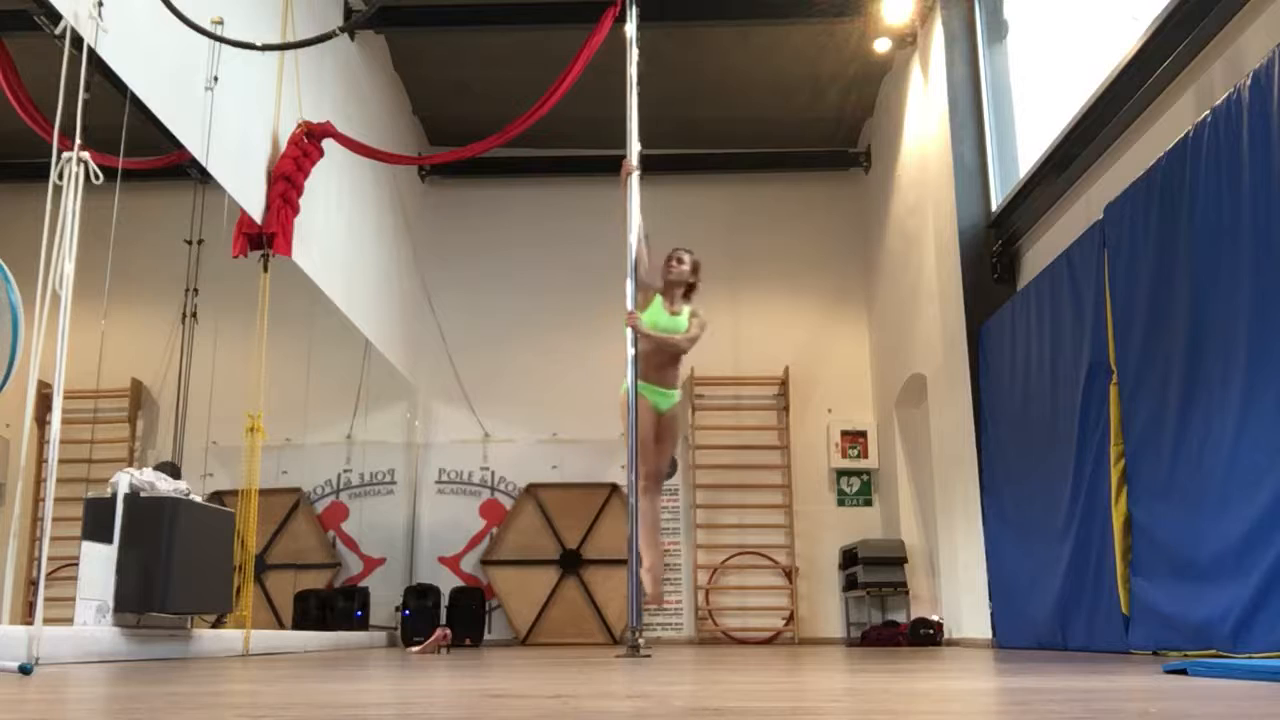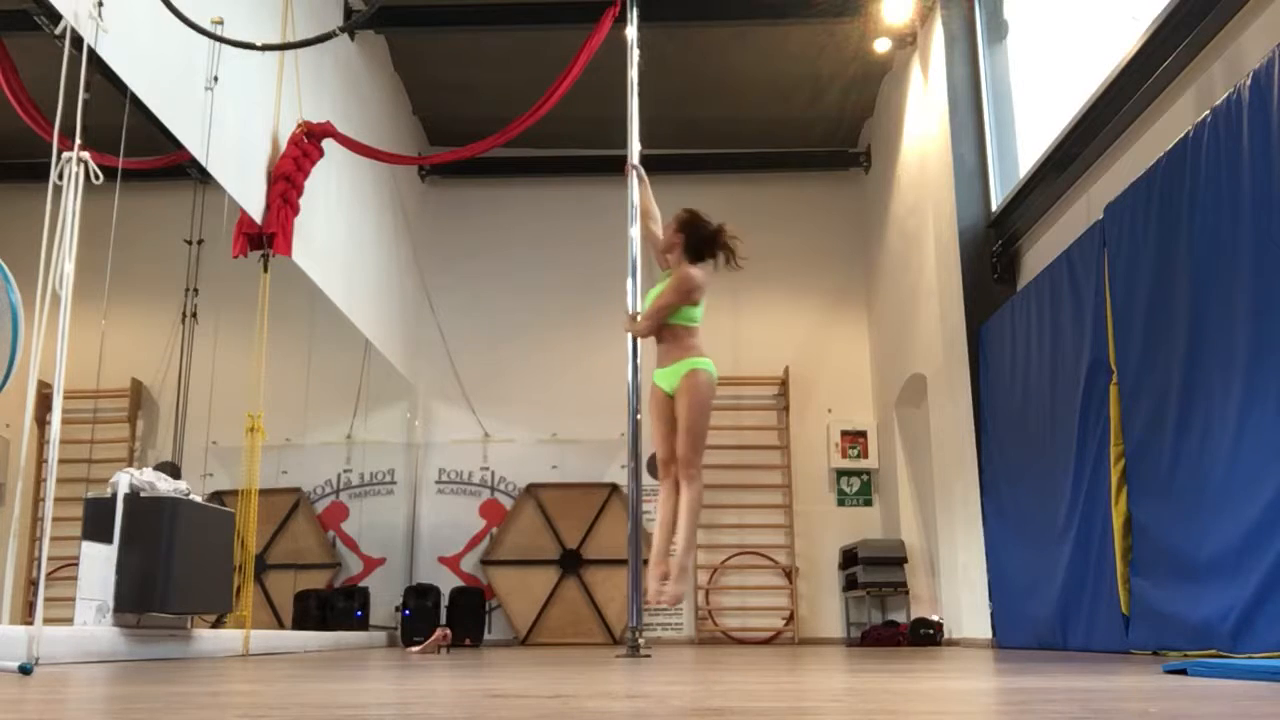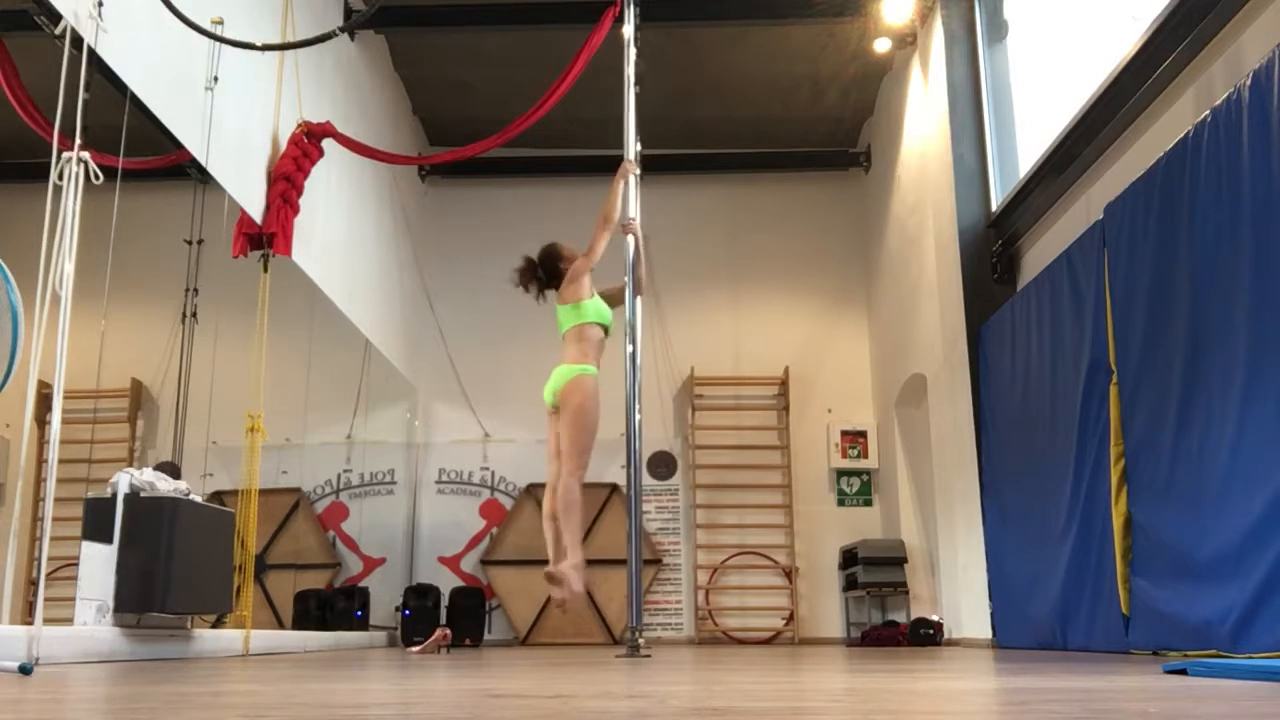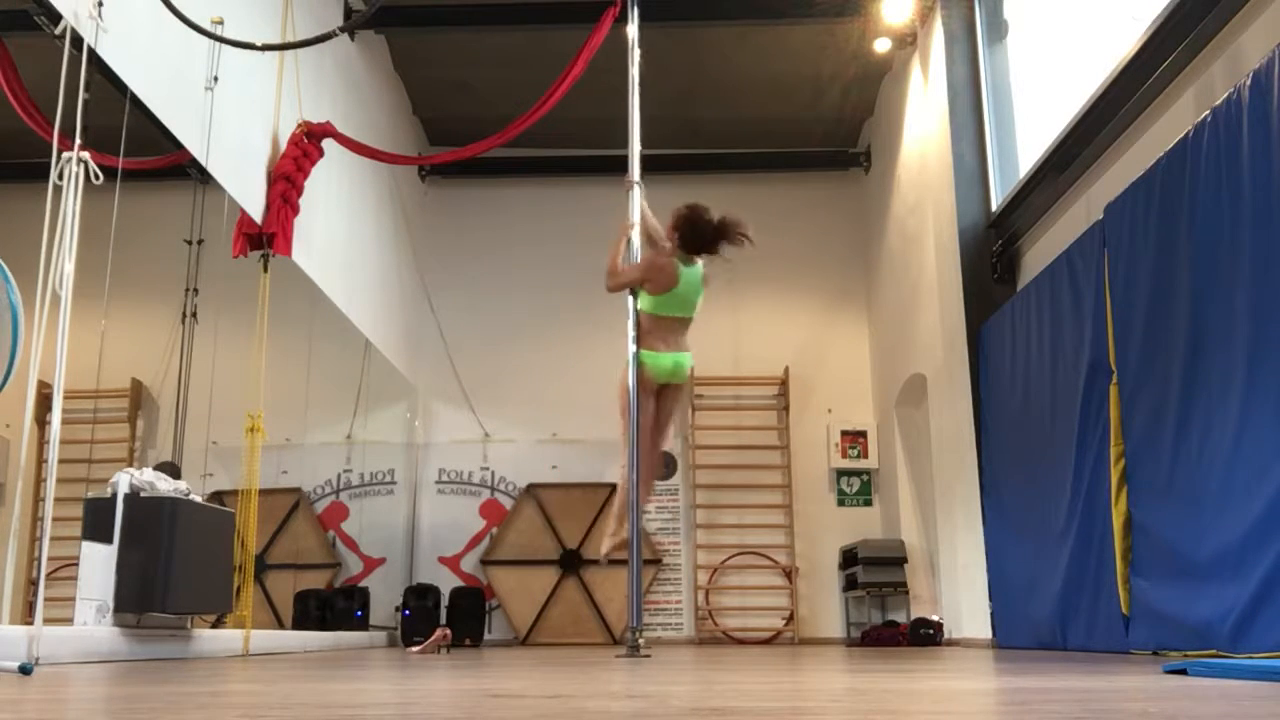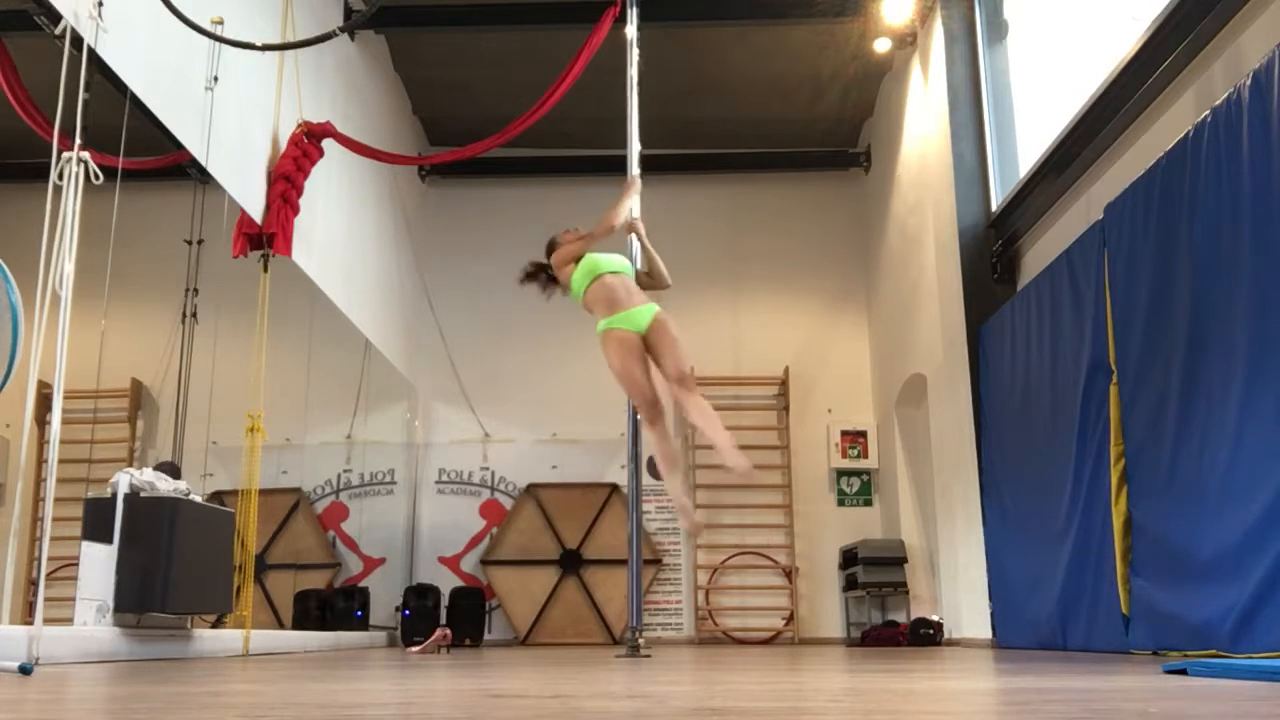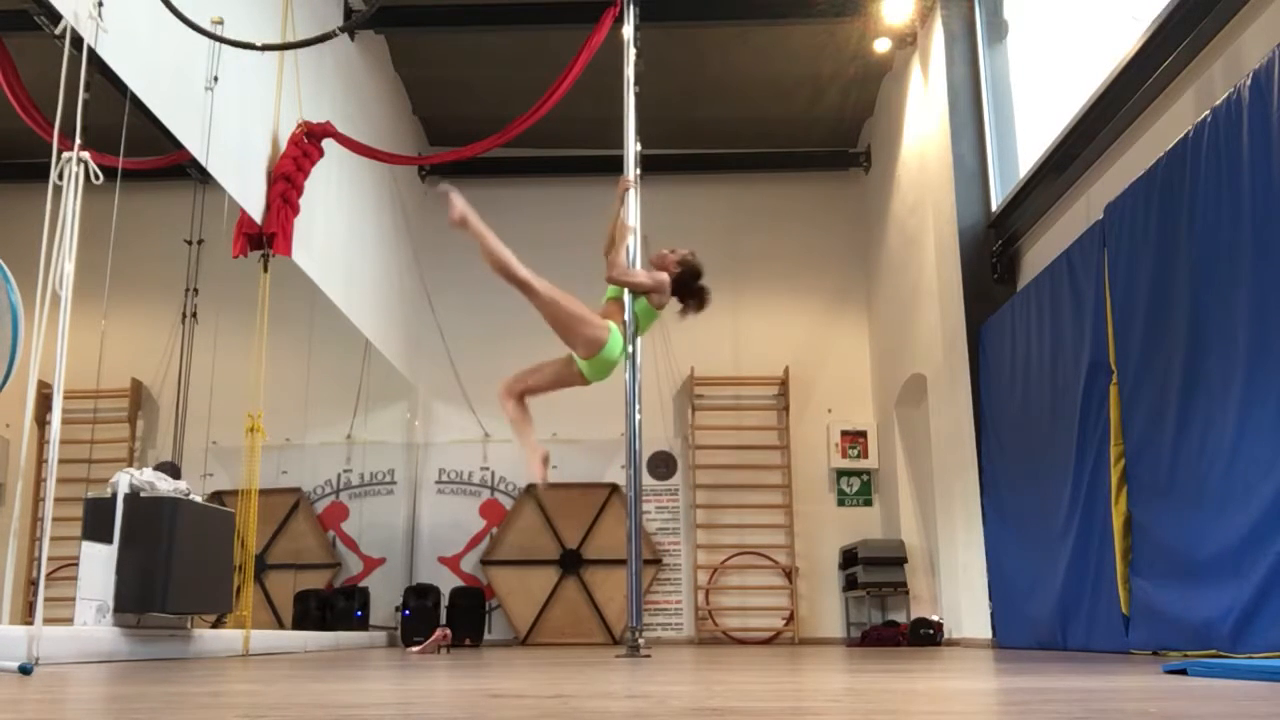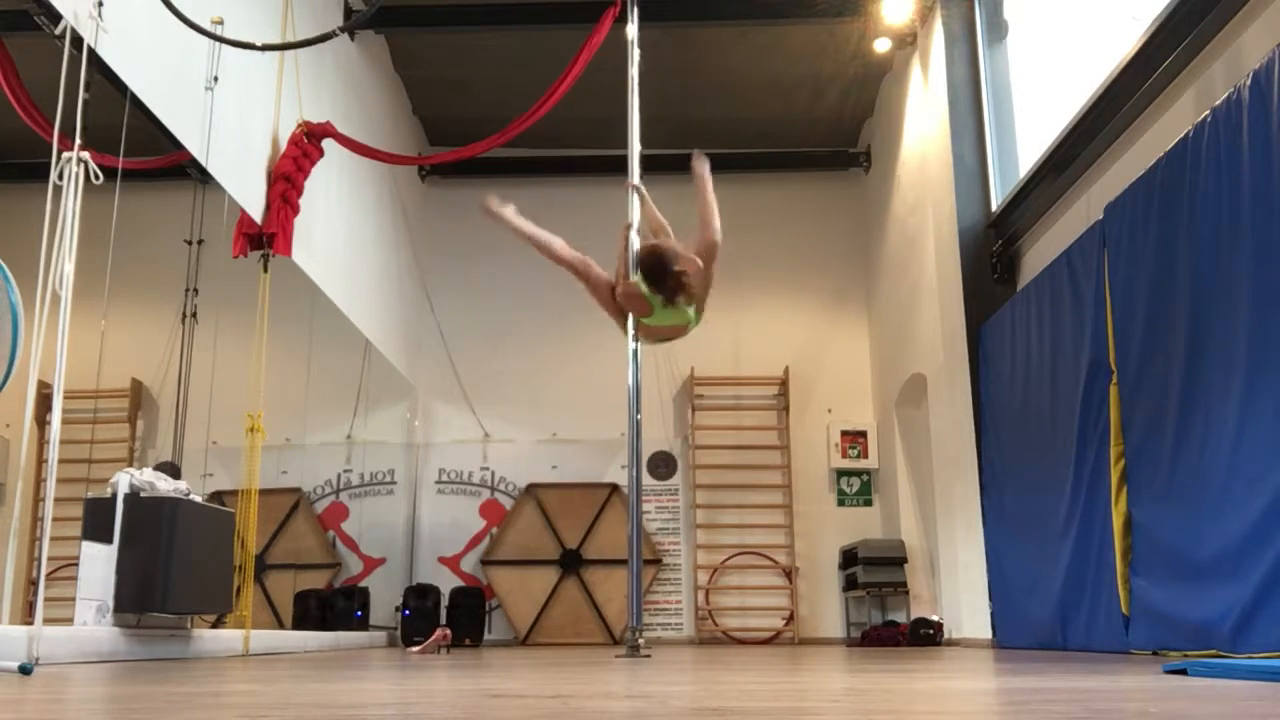
dt=0.7s
person 1, frame 1
left shoulder: (696, 317)
right shoulder: (646, 297)
left elbow: (683, 345)
right elbow: (637, 242)
left wrist: (646, 331)
right wrist: (629, 188)
left hip: (669, 399)
right hip: (640, 393)
left knee: (655, 483)
right knee: (644, 481)
left ankle: (653, 566)
right ankle: (650, 568)
person 1, frame 2
left shoulder: (687, 275)
right shoulder: (674, 270)
left elbow: (649, 326)
right elbow: (650, 227)
left wrist: (633, 326)
right wrist: (642, 183)
left hip: (692, 372)
right hip: (664, 378)
left knee: (688, 469)
right knee: (667, 470)
left ankle: (680, 564)
right ankle: (658, 563)
person 1, frame 3
left shoulder: (595, 299)
right shoulder: (573, 280)
left elbow: (635, 285)
right elbow: (604, 227)
left wrist: (636, 238)
right wrist: (622, 178)
left hip: (568, 385)
right hip: (578, 380)
left knee: (564, 475)
right knee: (569, 473)
left ankle: (560, 562)
right ankle: (569, 560)
person 1, frame 4
left shoulder: (660, 264)
right shoulder: (697, 266)
left elbow: (612, 282)
right elbow: (658, 240)
left wrist: (624, 238)
right wrist: (638, 203)
left hip: (647, 362)
right hip: (680, 362)
left knee: (640, 449)
right knee: (652, 449)
left ankle: (617, 527)
right ankle: (620, 527)
person 1, frame 5
left shoulder: (620, 264)
right shoulder: (562, 260)
left elbow: (663, 280)
right elbow: (611, 223)
left wrist: (641, 236)
right wrist: (631, 191)
left hip: (651, 317)
right hip: (616, 330)
left knee: (683, 381)
right knee: (651, 411)
left ankle: (724, 444)
right ankle: (681, 500)
person 1, frame 6
left shoulder: (661, 281)
right shoulder: (647, 279)
left elbow: (614, 273)
right elbow: (610, 251)
left wrist: (623, 239)
right wrist: (620, 201)
left hip: (600, 341)
right hip: (594, 356)
left knee: (524, 277)
right knee: (509, 390)
left ankle: (468, 217)
right ankle: (533, 453)
person 1, frame 7
left shoulder: (632, 295)
right shoulder: (693, 272)
left elbow: (618, 291)
right elbow: (667, 236)
left wrist: (624, 244)
right wrist: (645, 198)
left hip: (644, 331)
left knee: (577, 261)
right knee: (711, 240)
left ankle: (511, 217)
right ankle: (702, 177)
